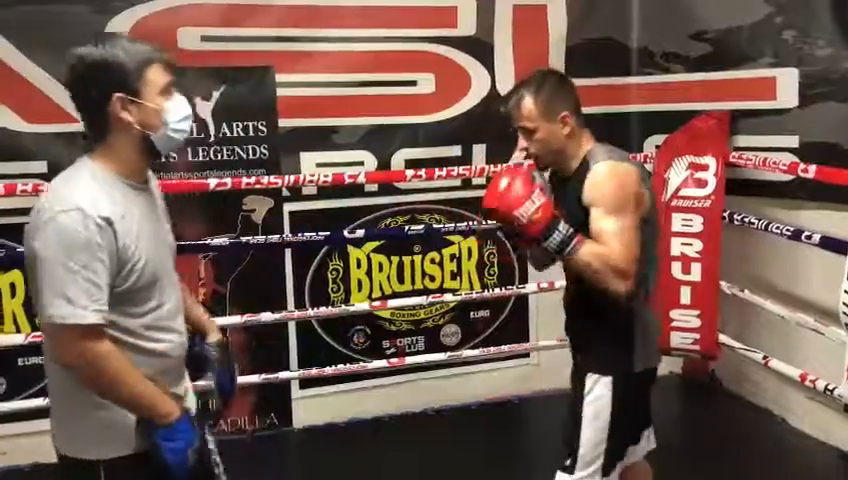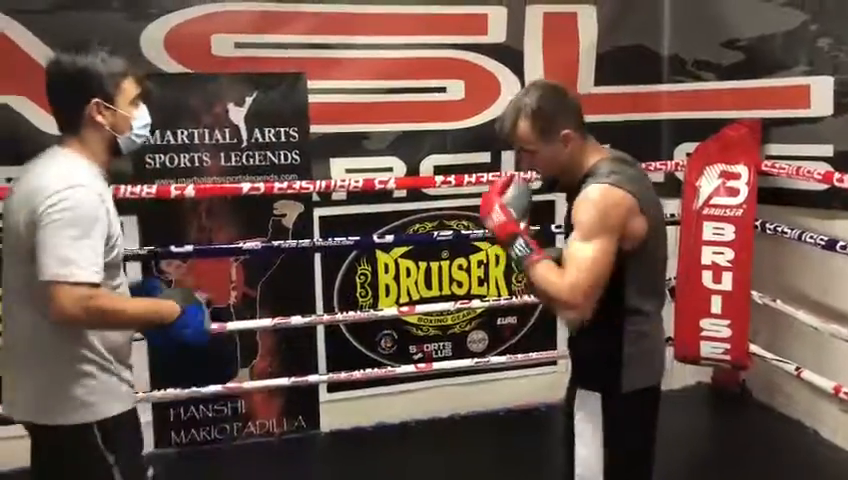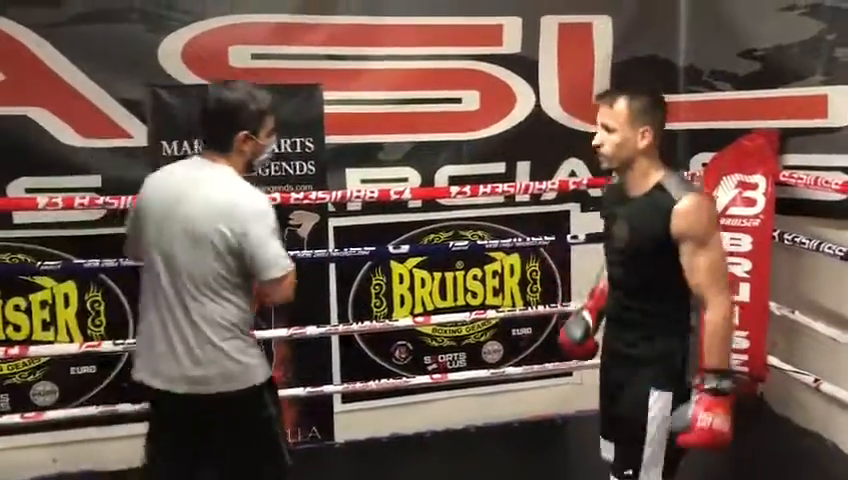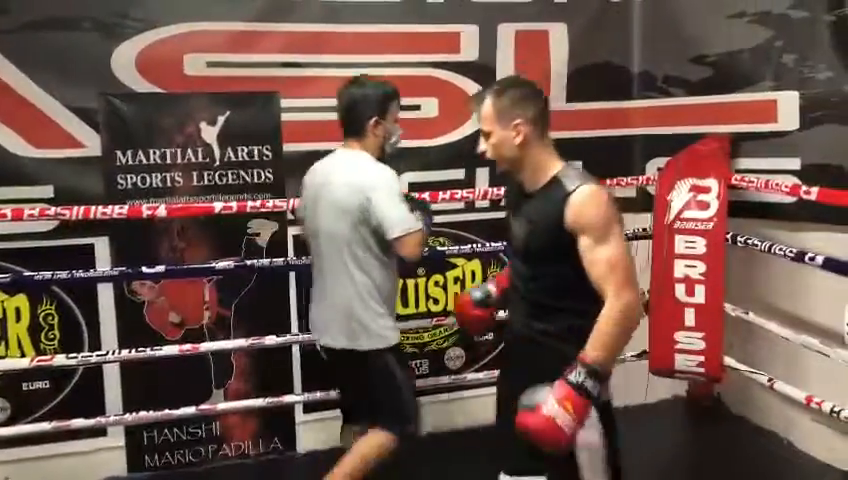
dt=0.7s
person 1, frame 1
left shoulder: (141, 181)
right shoulder: (77, 215)
right elbow: (76, 347)
left wrist: (209, 334)
right wrist: (166, 414)
left hip: (167, 409)
right hip: (113, 438)
person 1, frame 2
left shoulder: (54, 175)
right shoulder: (75, 191)
right elbow: (74, 304)
left wrist: (134, 290)
right wrist: (169, 312)
left hip: (53, 396)
right hip: (82, 399)
person 1, frame 3
left shoulder: (156, 183)
right shoulder: (246, 203)
left elbow: (136, 254)
right elbow: (280, 290)
left hip: (160, 367)
right hip: (229, 372)
person 1, frame 4
left shoulder: (316, 172)
right shoulder: (376, 177)
right elbow: (410, 247)
right wrist: (417, 217)
left hip: (330, 323)
right hip: (366, 328)
left knee: (358, 415)
right knee: (397, 422)
person 2, frame 1
left shoulder: (610, 175)
right shoulder: (558, 174)
left elbow: (619, 275)
right elbow: (542, 256)
left wrist: (545, 223)
right wrist: (517, 218)
left hip: (616, 349)
right hip: (599, 341)
person 2, frame 2
left shoulder: (602, 197)
right shoulder: (613, 166)
left elbow: (573, 302)
left wrist: (514, 237)
right wrist: (556, 263)
left hip: (615, 366)
right hip: (621, 354)
person 2, frame 3
left shoulder: (684, 207)
right shoulder: (613, 192)
left elbow: (718, 303)
left wrist: (715, 388)
right wrist: (591, 311)
left hip: (661, 364)
right hip: (618, 351)
person 2, frame 4
left shoulder: (584, 199)
right shoulder: (518, 189)
left elbow: (623, 301)
left wrist: (578, 387)
right wrist: (498, 289)
left hip: (569, 376)
right hip: (524, 361)
